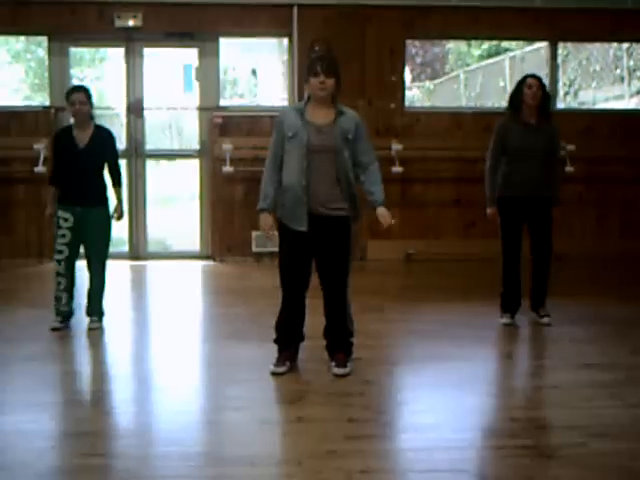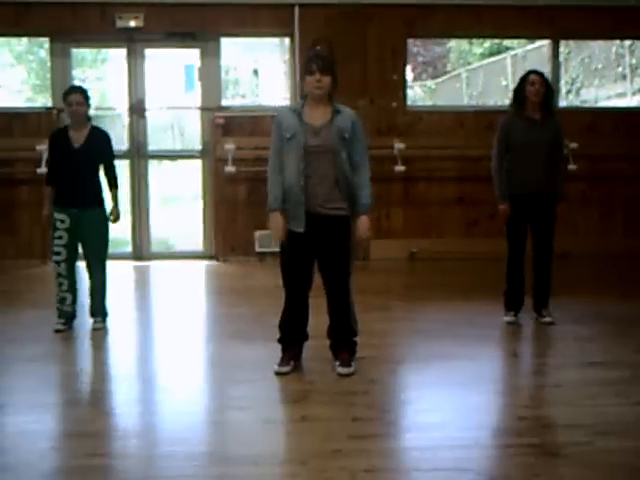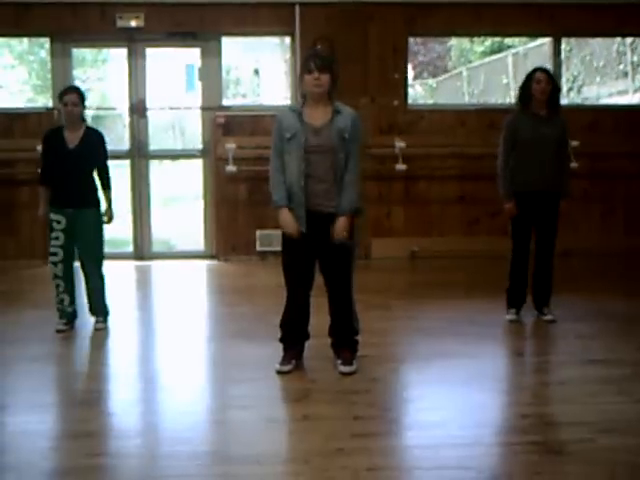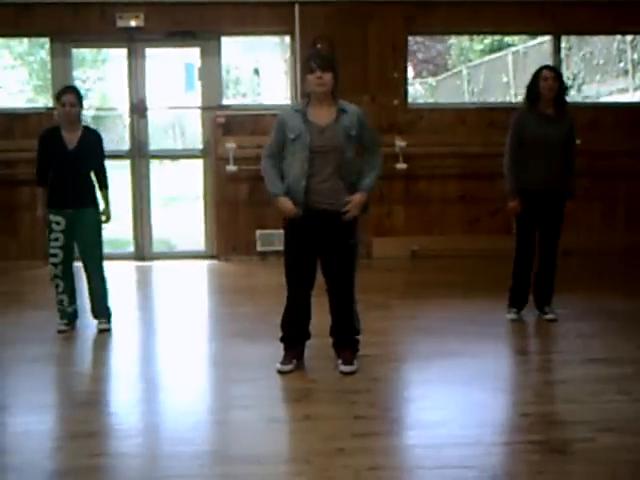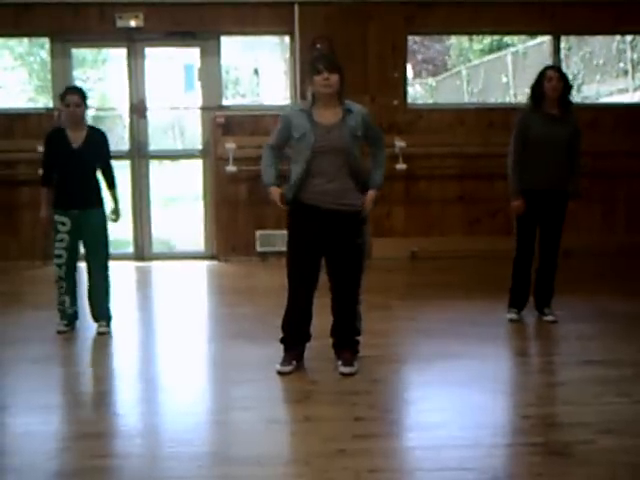
dt=0.2s
person 1, frame 1
left shoulder: (350, 121)
right shoulder: (288, 118)
left elbow: (367, 164)
right elbow: (273, 165)
left wrist: (378, 202)
right wrist: (265, 207)
left hip: (336, 216)
right hip: (295, 216)
left knee: (336, 287)
right knee: (292, 286)
left ankle: (340, 350)
right ankle: (287, 349)
person 1, frame 2
left shoulder: (348, 119)
right shoulder: (285, 119)
left elbow: (360, 166)
right elbow: (276, 166)
left wrist: (364, 210)
right wrist: (275, 209)
left hip: (336, 215)
right hip: (297, 215)
left knee: (338, 286)
right knee: (295, 286)
left ankle: (343, 349)
right ankle: (291, 349)
person 1, frame 3
left shoulder: (348, 119)
right shoulder: (286, 119)
left elbow: (352, 169)
right elbow: (277, 166)
left wrist: (345, 213)
right wrist: (282, 208)
left hip: (334, 214)
right hip: (299, 214)
left knee: (339, 285)
right knee: (296, 285)
left ankle: (345, 348)
right ankle: (292, 348)
person 1, frame 4
left shoulder: (353, 116)
right shoulder: (289, 118)
left elbow: (373, 154)
right elbow: (269, 158)
left wrist: (364, 191)
right wrist: (279, 195)
left hip: (341, 212)
right hip: (301, 212)
left knee: (342, 283)
right knee: (298, 284)
left ankle: (346, 347)
right ankle: (293, 347)
person 1, frame 5
left shoulder: (358, 116)
right shoulder: (294, 117)
left elbow: (379, 147)
right elbow: (272, 149)
left wrist: (374, 186)
right wrist: (271, 183)
left hip: (347, 211)
right hip: (306, 210)
left knee: (346, 284)
right knee: (300, 282)
left ankle: (346, 348)
right ankle: (293, 348)
person 2, frame 1
left shoulder: (549, 128)
right shoulder: (506, 126)
left elbow: (555, 165)
right elbow: (492, 163)
left wrist: (553, 198)
right wrist: (492, 201)
left hip: (540, 199)
right hip: (510, 198)
left knee: (542, 252)
right knee: (511, 255)
left ankle: (539, 304)
right ankle: (508, 308)
person 2, frame 2
left shoulder: (553, 124)
right shoulder: (510, 122)
left elbow: (559, 162)
right elbow: (498, 161)
left wrist: (558, 195)
right wrist: (502, 197)
left hip: (544, 197)
right hip: (516, 196)
left knee: (544, 252)
right knee: (516, 253)
left ankle: (542, 306)
right ankle: (512, 306)
person 2, frame 3
left shoulder: (558, 121)
right shoulder: (516, 120)
left elbow: (564, 159)
right elbow: (504, 159)
left wrist: (563, 192)
right wrist: (507, 196)
left hip: (549, 195)
right hip: (522, 194)
left knee: (546, 250)
right knee: (520, 250)
left ankle: (543, 304)
right ankle: (514, 304)
person 2, frame 4
left shoulder: (566, 120)
right shoulder: (523, 117)
left elbow: (571, 158)
right elbow: (511, 157)
left wrist: (569, 192)
right wrist: (513, 194)
left hip: (554, 193)
right hip: (528, 192)
left knee: (549, 249)
right knee: (524, 248)
left ankle: (544, 302)
right ankle: (515, 303)
person 2, frame 5
left shoulder: (570, 121)
right shoulder: (528, 117)
left elbow: (575, 159)
right elbow: (515, 157)
left wrist: (572, 191)
right wrist: (516, 194)
left hip: (557, 194)
right hip: (530, 192)
left knee: (550, 250)
right knee: (524, 249)
left ankle: (544, 303)
right ankle: (515, 304)
person 3, frame 1
left shoulder: (104, 135)
right shoulder: (61, 136)
left elbow: (114, 170)
right elbow: (56, 173)
left wrist: (119, 202)
right wrist: (51, 203)
left hip: (96, 206)
right hip: (67, 206)
left knee: (96, 261)
right knee: (62, 260)
left ankle: (95, 313)
right ankle: (62, 313)
person 3, frame 2
left shoulder: (100, 136)
right shoulder: (57, 137)
left elbow: (110, 171)
right elbow: (52, 173)
left wrist: (115, 204)
right wrist: (47, 204)
left hip: (92, 207)
right hip: (63, 207)
left knee: (96, 262)
right knee: (62, 262)
left ankle: (99, 314)
right ankle: (65, 315)
person 3, frame 3
left shoulder: (95, 137)
right shoulder: (51, 137)
left elbow: (103, 172)
right elbow: (46, 173)
left wrist: (109, 205)
right wrist: (43, 204)
left hip: (88, 207)
right hip: (59, 208)
left knee: (91, 262)
right knee: (60, 263)
left ankle: (100, 313)
right ankle: (66, 315)
person 3, frame 4
left shoulder: (92, 137)
right shoulder: (48, 137)
left elbow: (100, 172)
right elbow: (42, 173)
left wrist: (107, 204)
right wrist: (41, 205)
left hip: (86, 207)
right hip: (58, 208)
left knee: (93, 261)
right knee: (59, 263)
left ankle: (103, 315)
right ankle: (67, 315)
person 3, frame 5
left shoulder: (98, 136)
right shoulder: (54, 137)
left elbow: (106, 170)
right elbow: (47, 174)
left wrist: (115, 203)
right wrist: (45, 205)
left hip: (92, 207)
right hip: (63, 209)
left knee: (98, 263)
right knee: (63, 264)
left ankle: (102, 317)
right ankle: (67, 316)
